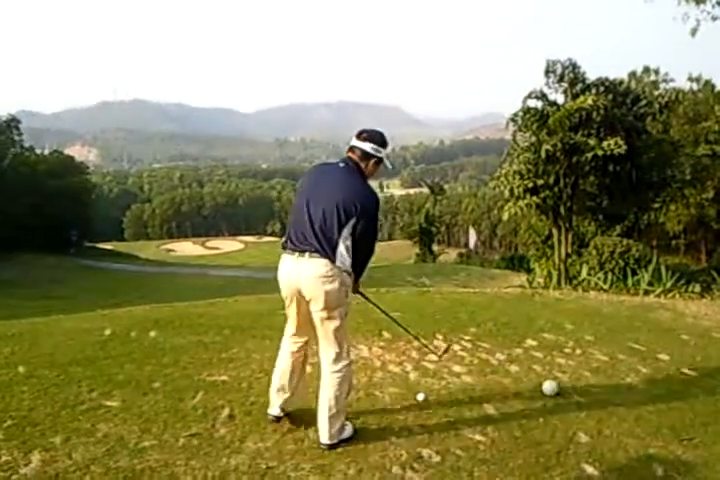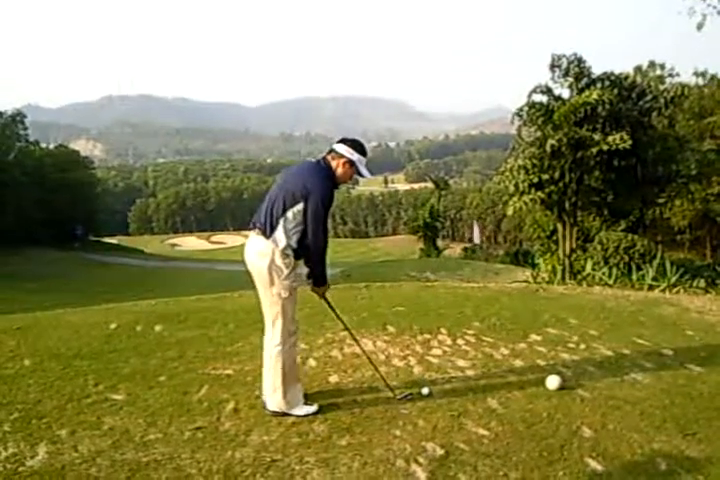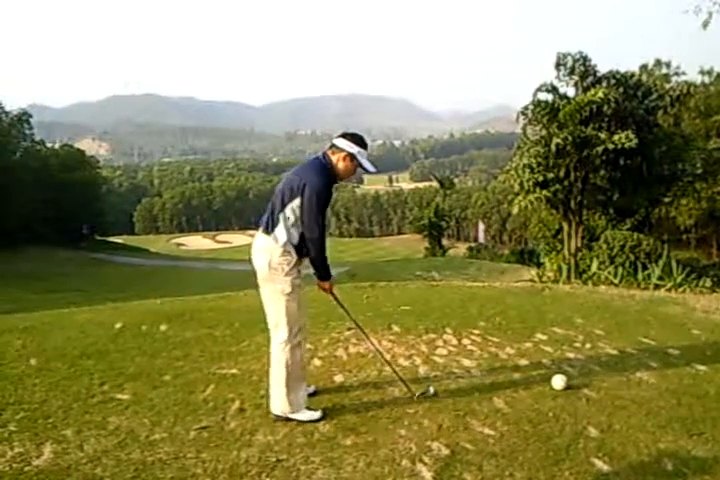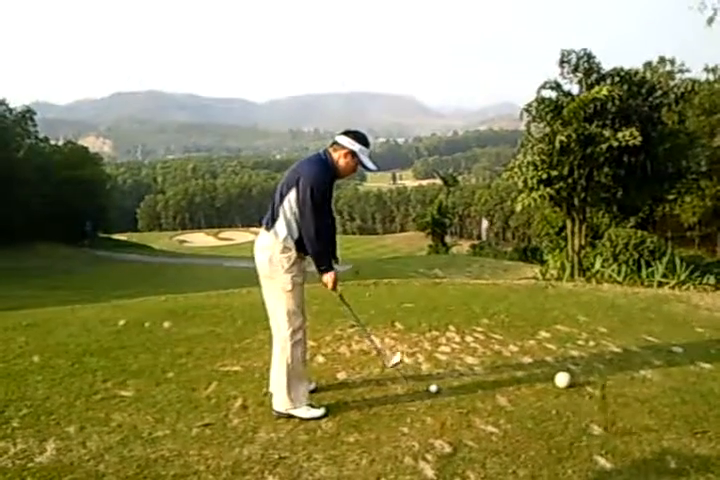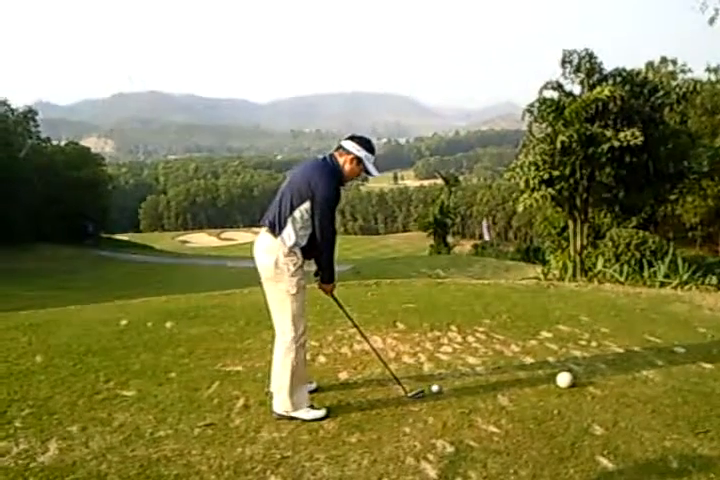
dt=1s
person 1, frame 1
left shoulder: (314, 174)
right shoulder: (365, 196)
right elbow: (364, 246)
right wrist: (353, 278)
left hip: (290, 264)
right hip: (325, 272)
left knee: (295, 336)
right knee: (335, 355)
left ankle: (278, 403)
right ankle: (331, 430)
person 1, frame 2
left shoulder: (304, 169)
right shoulder: (320, 186)
right elbow: (316, 238)
left wrist: (308, 269)
right wrist: (320, 279)
left hip: (259, 246)
right hip: (273, 255)
left knee: (278, 327)
right knee: (283, 331)
left ankle: (273, 391)
right ankle: (283, 400)
person 1, frame 3
left shoulder: (313, 171)
right shoulder: (317, 180)
left elbow: (312, 228)
right elbow: (312, 233)
left wrist: (322, 271)
right wrist: (324, 275)
left hip: (275, 250)
right hip: (277, 254)
left knee: (288, 326)
right knee: (288, 331)
left ankle: (288, 385)
right ankle: (286, 405)
person 1, frame 4
left shoulder: (321, 172)
right shoulder: (314, 173)
left elbow: (324, 221)
right elbow: (310, 225)
left wrist: (332, 262)
right wrist: (325, 268)
left hip: (288, 251)
right hip: (278, 252)
left knee: (295, 322)
right knee: (289, 328)
left ankle: (286, 382)
right ankle: (288, 401)
person 1, frame 5
left shoulder: (314, 168)
right shoulder: (326, 182)
right elbow: (324, 233)
left wrist: (322, 270)
right wrist: (327, 276)
left hip: (273, 246)
right hip: (281, 254)
left knee: (289, 325)
right knee: (292, 330)
left ankle: (285, 383)
right ankle: (288, 403)
